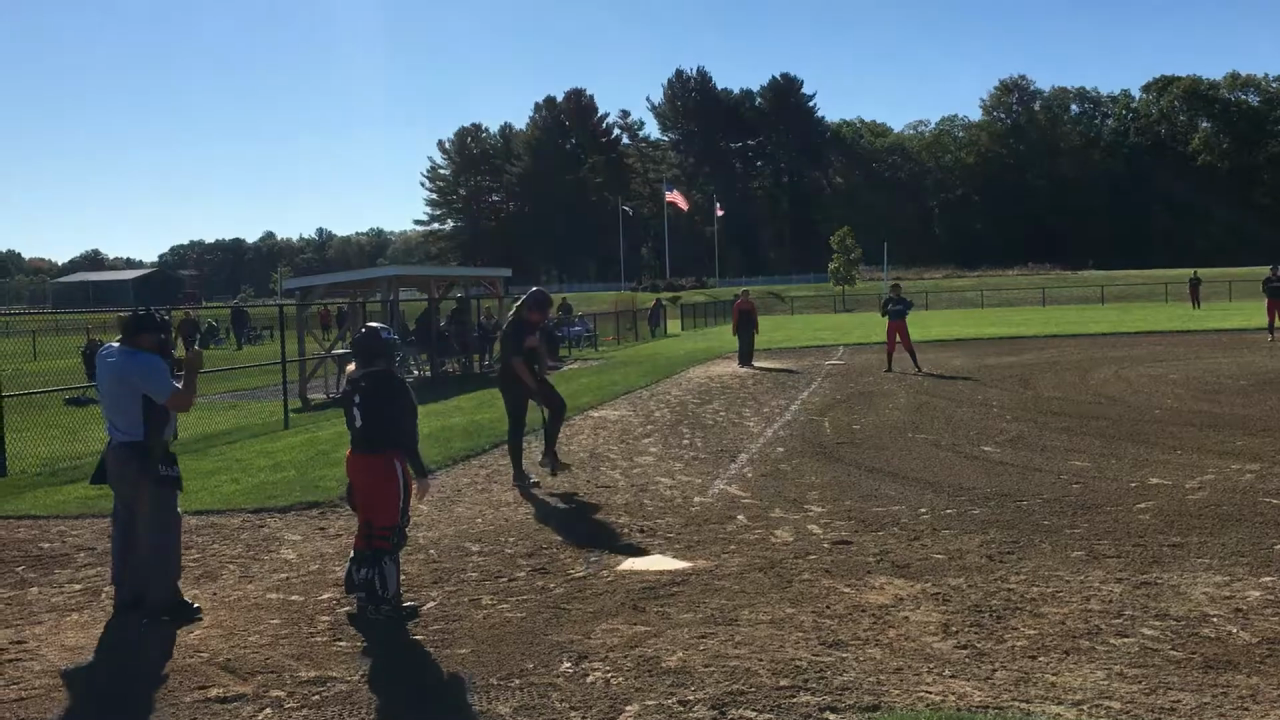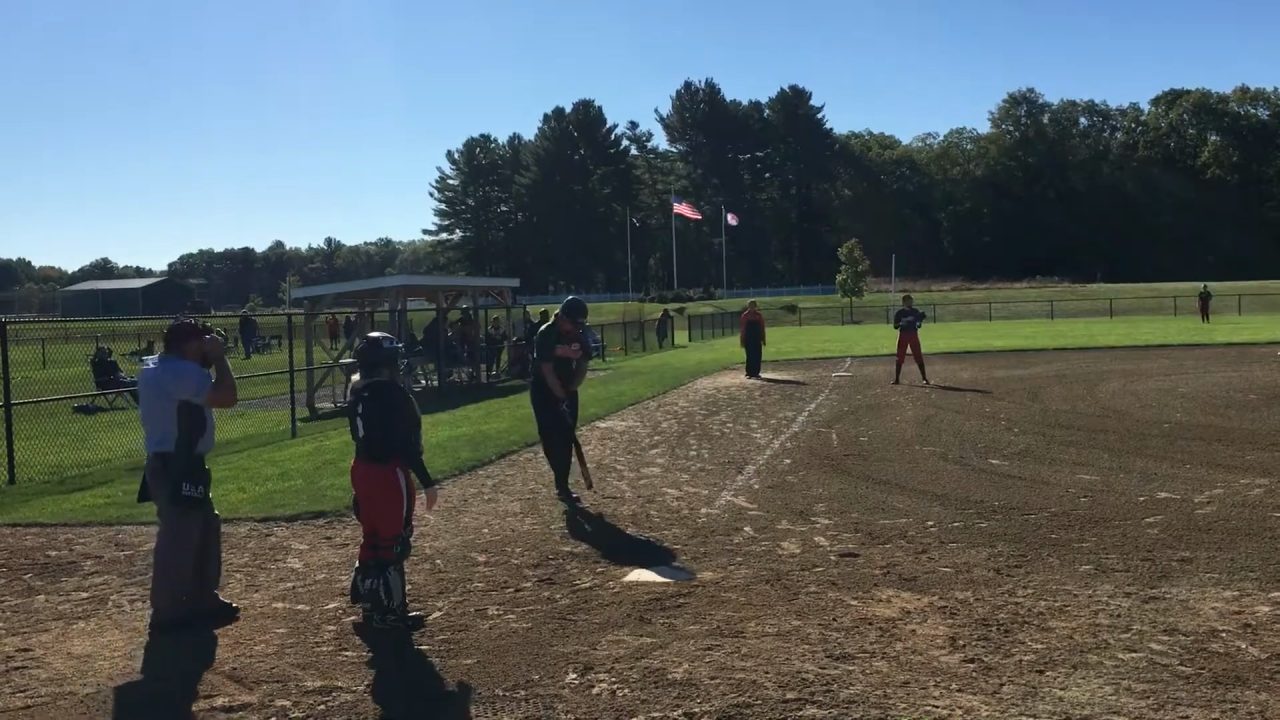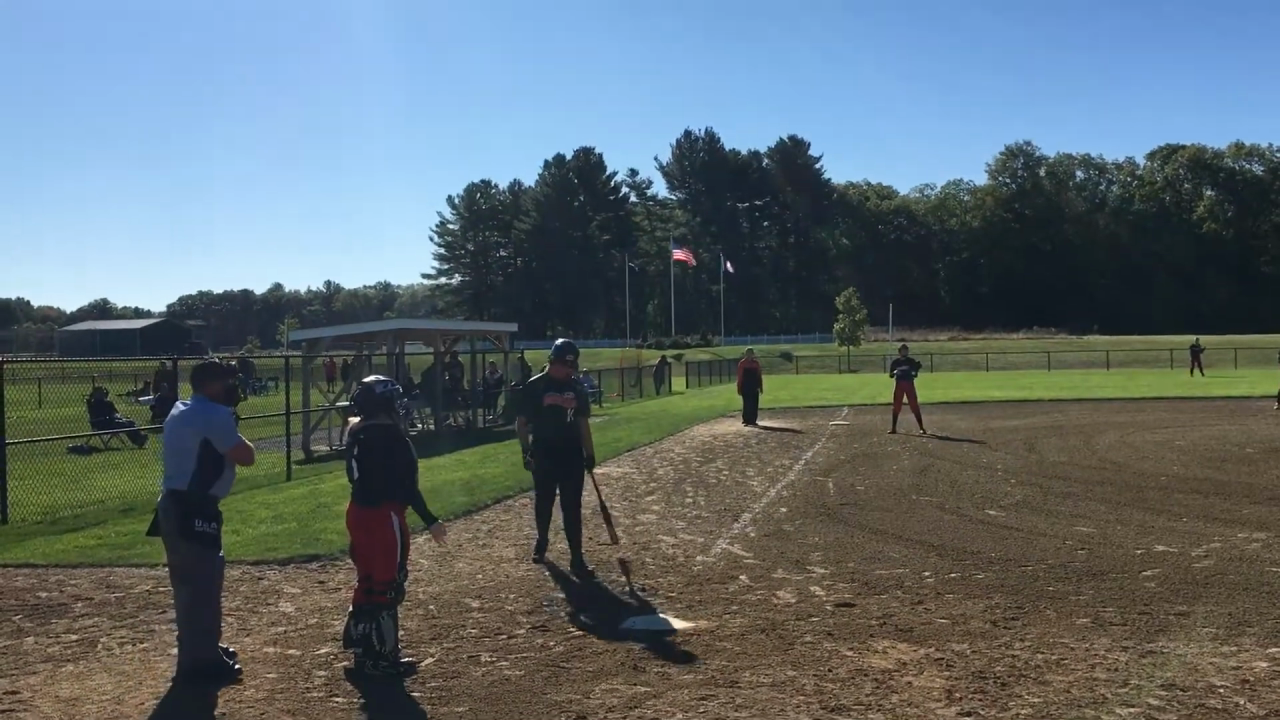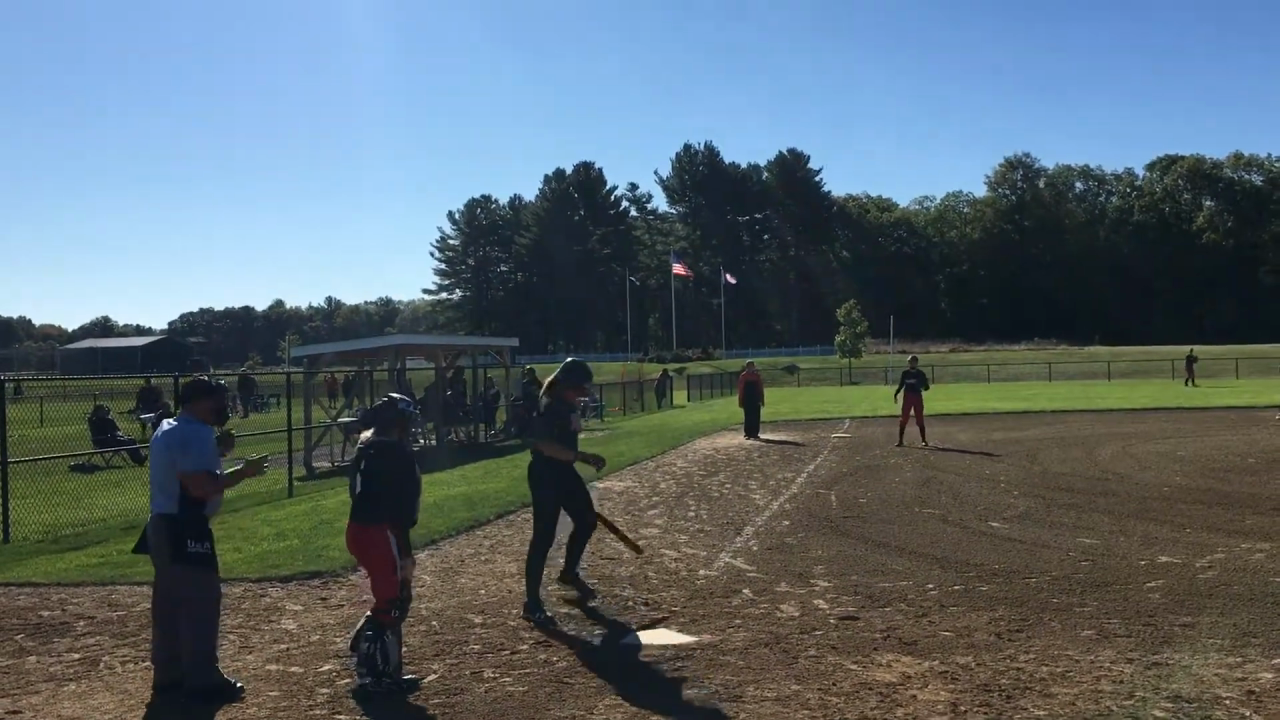
dt=1s
person 1, frame 1
left shoulder: (107, 356)
right shoulder: (146, 363)
right elbow: (182, 402)
right wrist: (191, 371)
left hip: (120, 453)
right hip: (146, 456)
left knee: (128, 526)
right knee: (162, 526)
left ankle: (128, 593)
right ankle: (164, 599)
person 1, frame 2
left shoulder: (155, 368)
right shoulder: (182, 372)
right elbow: (226, 398)
right wrist: (219, 355)
left hip: (168, 463)
right hip: (178, 468)
left knee: (206, 528)
right knee: (178, 539)
left ankle: (203, 601)
right ankle: (168, 611)
person 1, frame 3
left shoulder: (181, 411)
right shoulder: (214, 414)
right elbow: (246, 457)
right wrist: (237, 439)
left hip: (177, 506)
right hip: (194, 510)
left knee: (190, 582)
right knee: (203, 583)
left ankle: (199, 649)
right ankle: (199, 660)
person 1, frame 4
left shoulder: (168, 428)
right shoulder: (196, 433)
right elbow: (200, 485)
left wrist: (224, 466)
right wrist: (243, 472)
left hip: (164, 526)
right hip: (185, 530)
left knee: (169, 603)
right knee: (199, 602)
left ankle: (170, 675)
right ankle: (202, 679)
person 2, frame 1
left shoulder: (352, 384)
right shoulder: (390, 384)
left elbow: (356, 426)
right elbow: (402, 434)
right wrist: (420, 472)
left hip: (359, 460)
right hip: (386, 463)
left knee: (368, 529)
right knee: (389, 532)
left ankle: (365, 595)
right ankle: (384, 602)
person 2, frame 2
left shoulder: (358, 391)
right shoulder: (392, 393)
left elbow: (362, 434)
right elbow: (405, 443)
right wrist: (426, 482)
left hip: (364, 469)
right hip: (389, 472)
left knee: (373, 538)
right knee: (393, 541)
left ankle: (371, 602)
right ankle: (389, 611)
person 2, frame 3
left shoulder: (358, 433)
right shoulder: (389, 435)
right elbow: (404, 484)
right wrist: (430, 520)
left hip: (360, 512)
right hip: (384, 516)
left knee: (368, 582)
right knee: (387, 586)
left ankle: (363, 648)
right ankle: (381, 656)
person 2, frame 4
left shoulder: (367, 447)
right shoulder: (396, 454)
right elbow: (399, 507)
right wrist: (406, 553)
left hip: (360, 530)
right hip: (380, 534)
left knee: (389, 597)
right knee: (393, 604)
left ankle: (368, 660)
right ankle: (382, 675)
person 3, frame 1
left shoulder: (534, 324)
right shoulder: (513, 329)
left elbow: (540, 347)
right elbow: (517, 363)
left wrist: (542, 374)
right wrist: (535, 389)
left hip: (531, 375)
right hip: (512, 380)
left knee: (558, 405)
right knee: (517, 425)
left ankle: (549, 455)
right ankle: (518, 474)
person 3, frame 2
left shoulder: (579, 336)
right shoulder: (546, 334)
left elbow: (582, 367)
right elbow: (547, 371)
left wrist: (570, 393)
right wrist: (561, 399)
left hip: (567, 391)
right hip: (544, 390)
left knee: (566, 438)
right knee: (549, 434)
left ankle: (564, 487)
right ankle: (560, 479)
person 3, frame 3
left shoulder: (576, 387)
right shoulder: (534, 386)
left elbow: (583, 422)
right elbow: (522, 422)
left wrist: (589, 454)
right wrist: (526, 452)
left hip: (572, 452)
right hip: (543, 452)
left knee: (572, 505)
right knee: (544, 501)
left ankle: (577, 559)
right ankle: (541, 542)
person 3, frame 4
left shoulder: (567, 404)
right shoulder: (551, 406)
right elbow: (544, 444)
right wrist: (582, 457)
left hip: (564, 472)
right hip: (545, 475)
left knee: (587, 521)
right knee: (544, 537)
left ankle: (569, 573)
right ankle: (532, 603)
